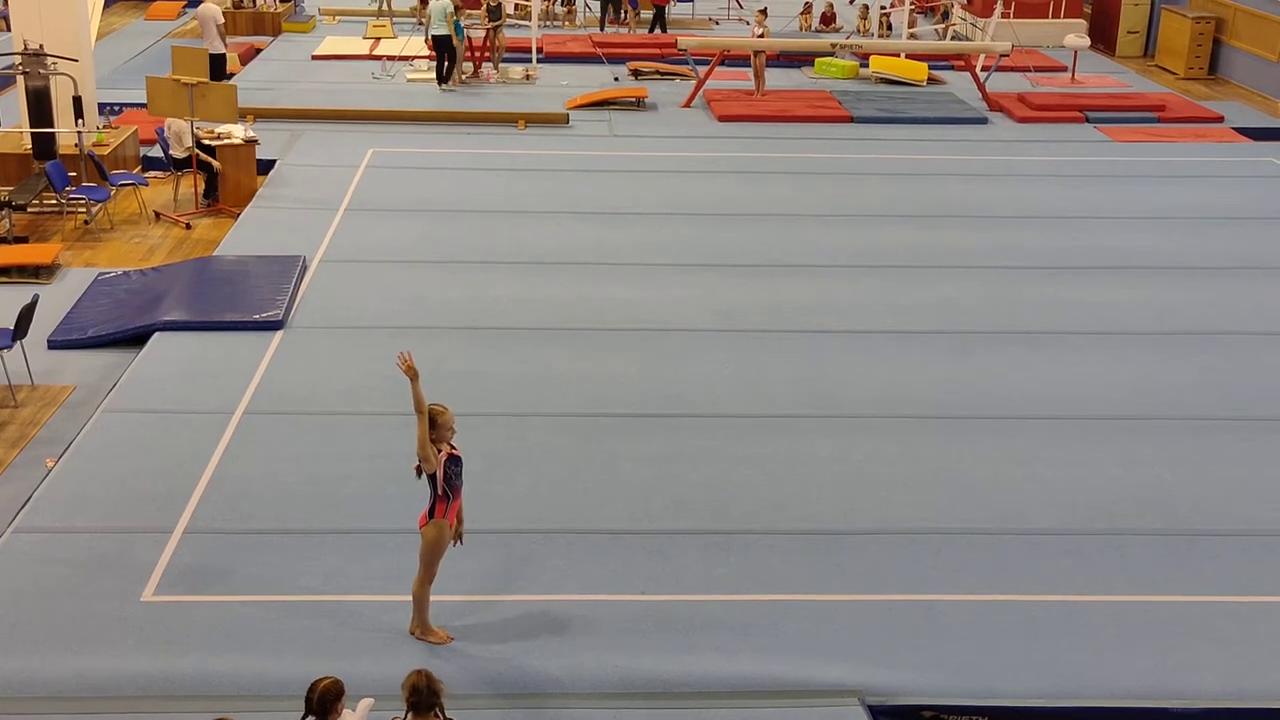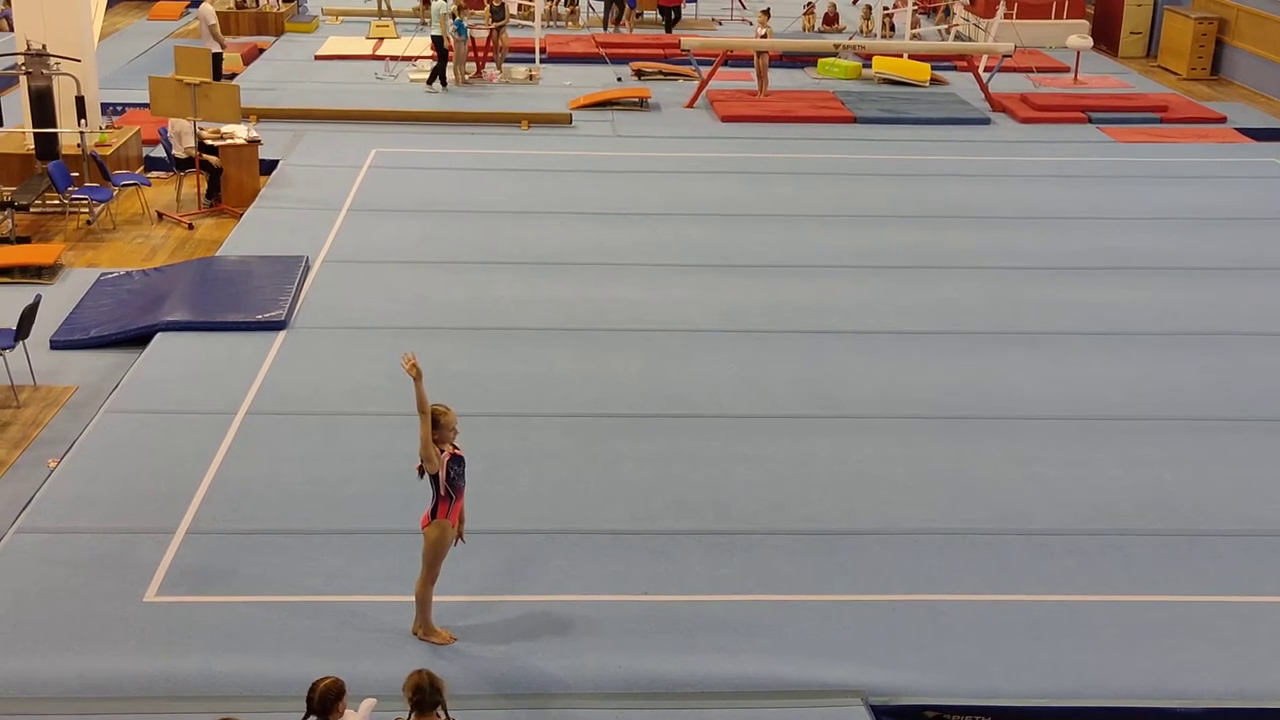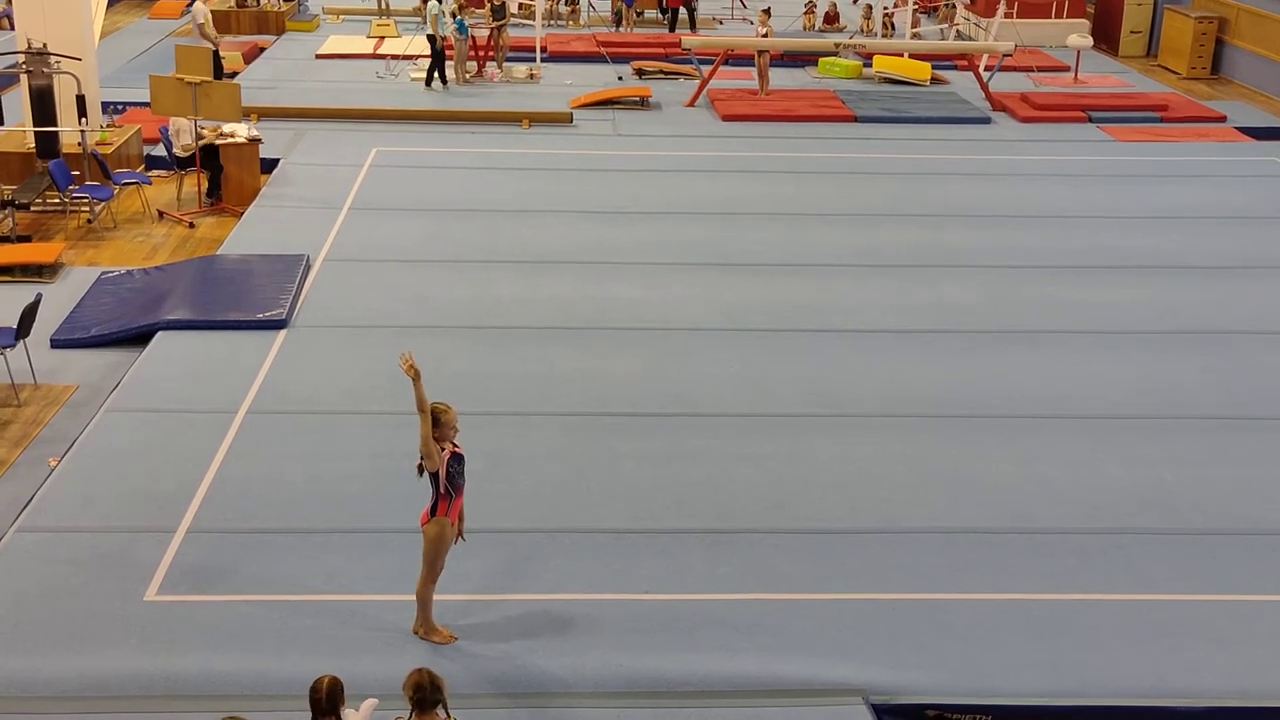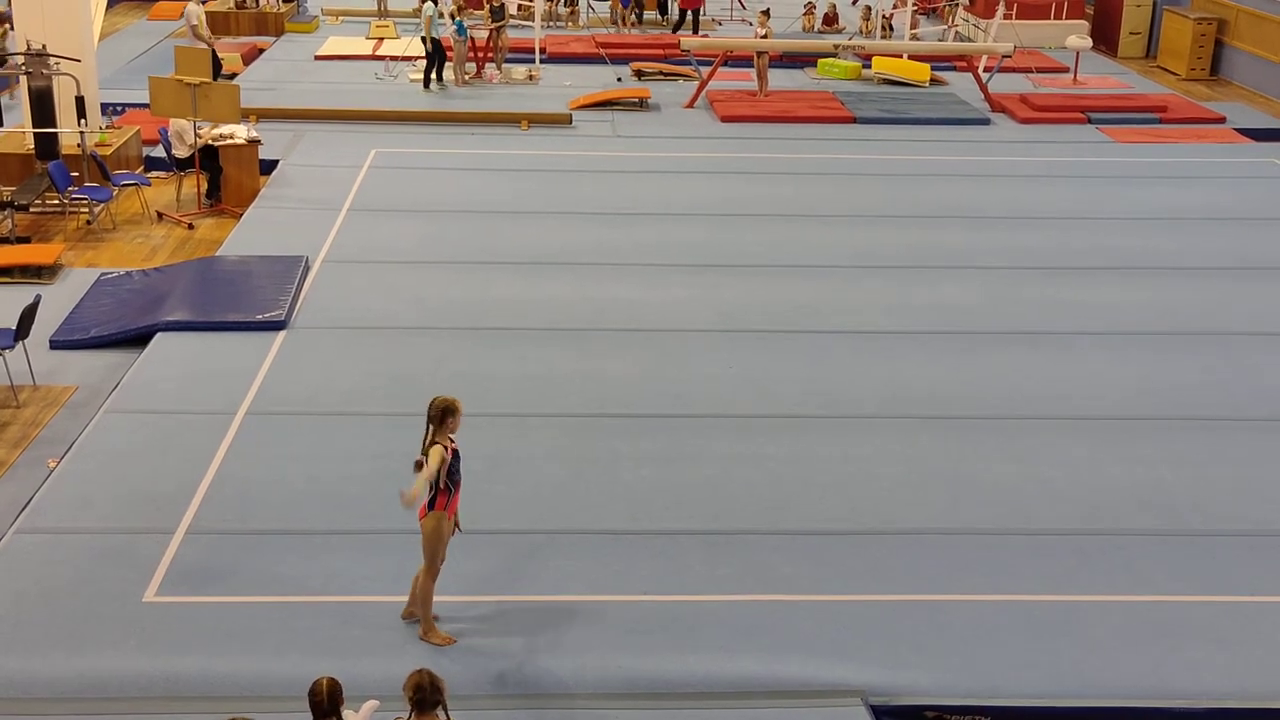
dt=0.3s
person 1, frame 1
left shoulder: (451, 450)
right shoulder: (430, 455)
right elbow: (421, 414)
left wrist: (458, 522)
right wrist: (414, 381)
left hip: (447, 520)
right hip: (435, 522)
left knee: (428, 574)
right knee: (426, 575)
left ankle: (418, 623)
right ankle: (423, 628)
person 1, frame 2
left shoulder: (454, 451)
right shoulder: (432, 455)
right elbow: (423, 414)
left wrist: (460, 522)
right wrist: (417, 381)
left hip: (449, 521)
right hip: (437, 523)
left knee: (431, 575)
right knee: (428, 576)
left ankle: (422, 623)
right ankle: (425, 629)
person 1, frame 3
left shoulder: (455, 449)
right shoulder: (433, 454)
right elbow: (423, 414)
left wrist: (460, 520)
right wrist: (416, 381)
left hip: (449, 518)
right hip: (437, 521)
left knee: (435, 572)
right knee: (429, 574)
left ankle: (422, 622)
right ankle: (426, 627)
person 1, frame 4
left shoulder: (450, 442)
right shoulder: (438, 450)
right elbow: (429, 471)
left wrist: (454, 514)
right wrist: (416, 490)
left hip: (442, 510)
right hip: (435, 513)
left knee: (433, 564)
right knee: (431, 569)
left ankle: (412, 609)
right ankle: (427, 628)
